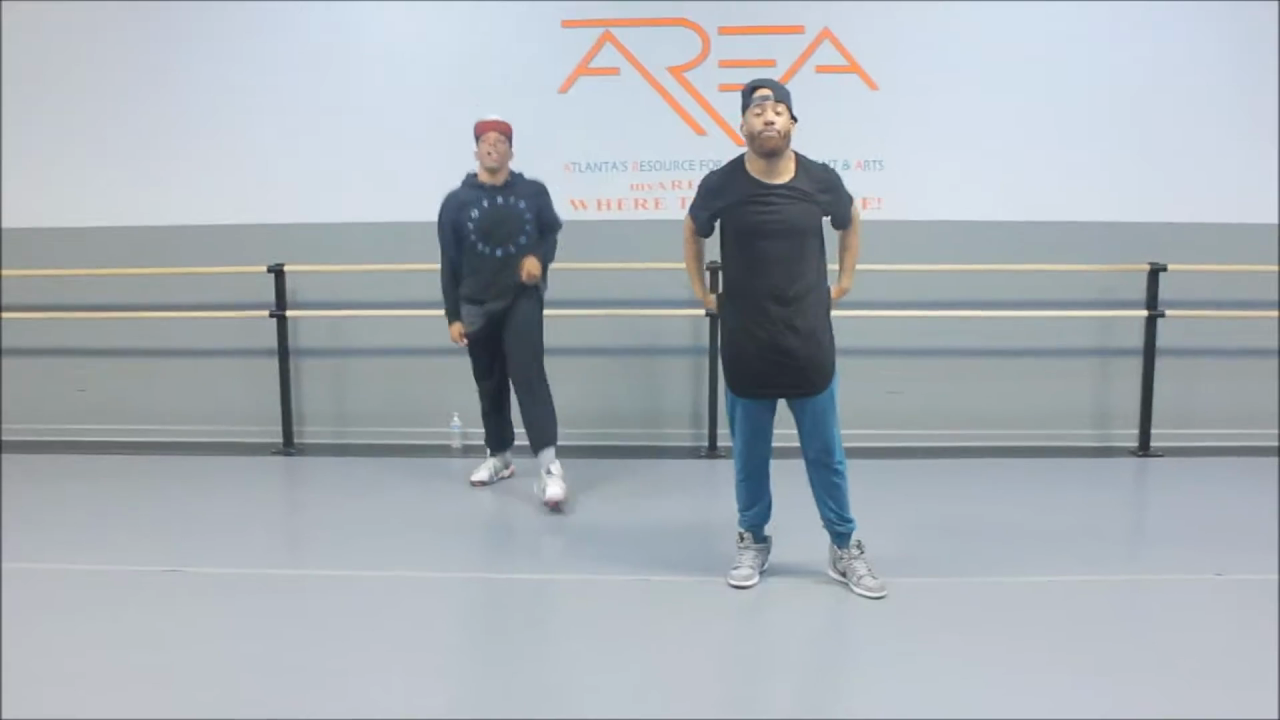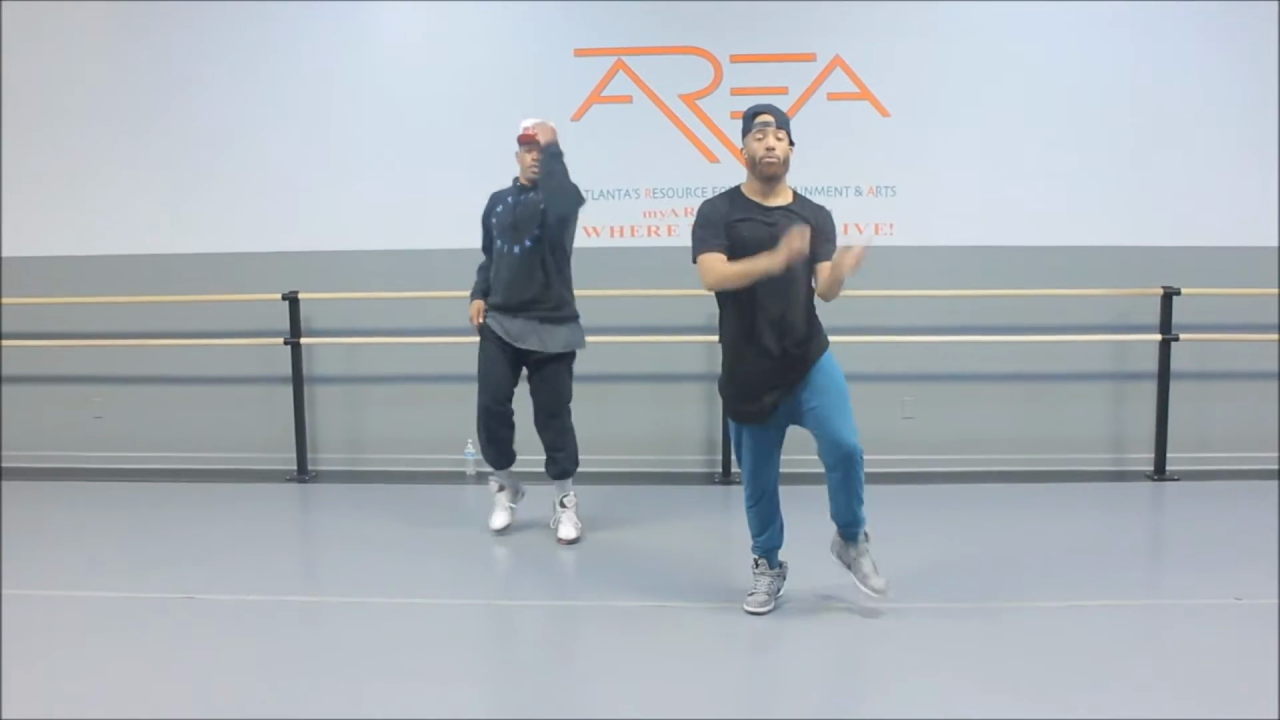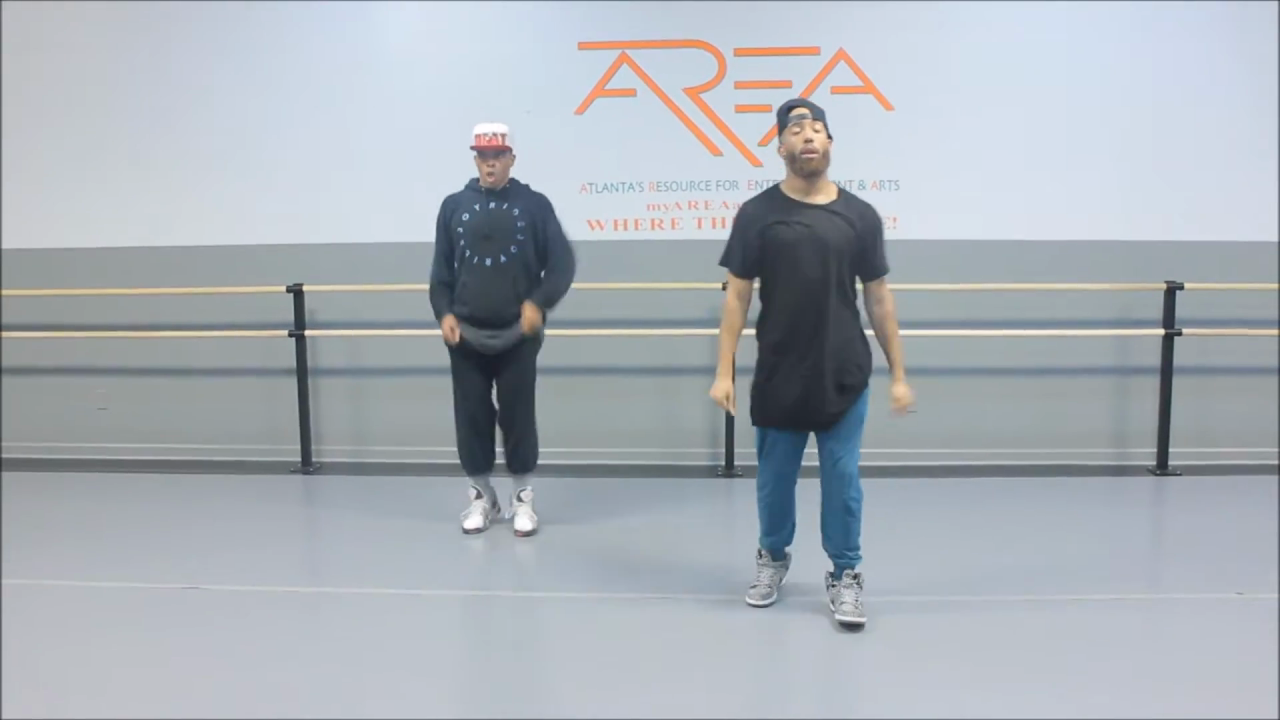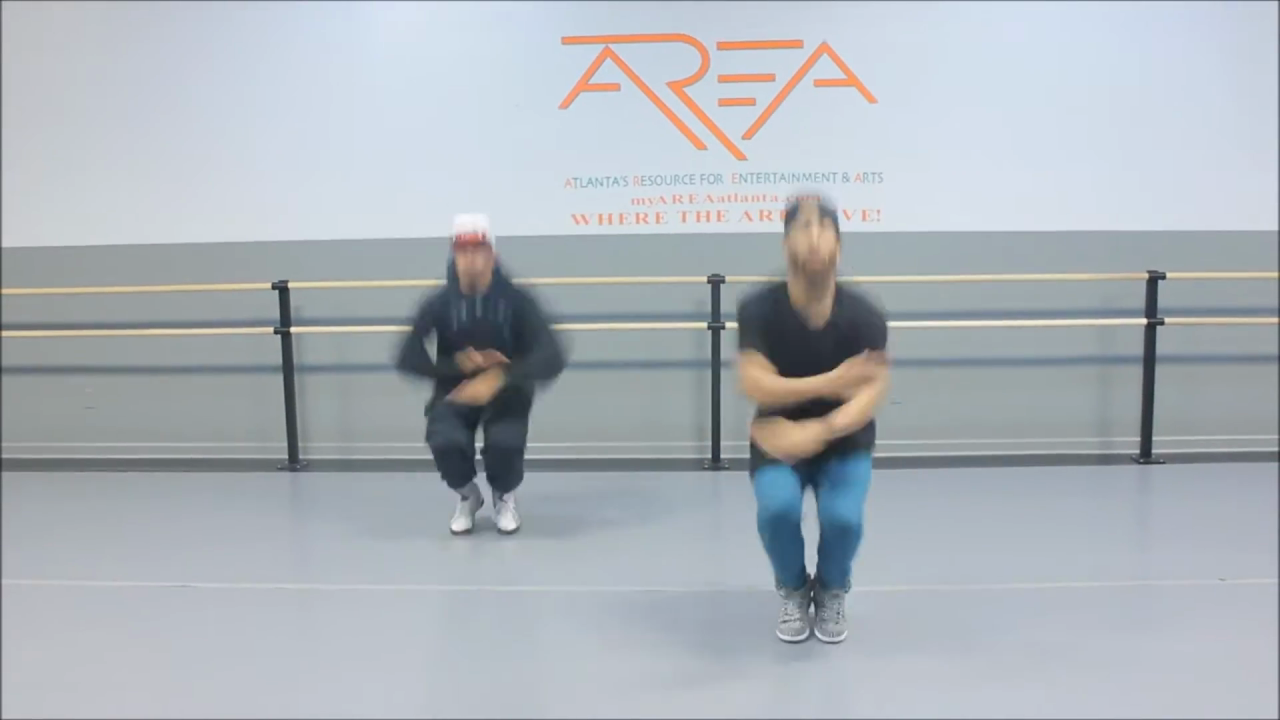
dt=0.7s
person 1, frame 1
left shoulder: (821, 180)
right shoulder: (720, 184)
left elbow: (850, 221)
right elbow: (693, 230)
left wrist: (844, 280)
right wrist: (701, 291)
left hip: (809, 343)
right hip: (746, 346)
left knee: (825, 451)
right knee: (749, 452)
left ankle: (845, 549)
right ankle: (752, 542)
person 1, frame 2
left shoulder: (812, 214)
right shoulder: (718, 211)
left elbow: (827, 289)
right elbow: (713, 276)
left wrist: (842, 267)
right wrist: (775, 260)
left hip: (809, 357)
right hip: (748, 370)
left knee: (845, 449)
right knee: (758, 477)
left ankle: (851, 537)
right ankle: (768, 566)
person 1, frame 3
left shoulder: (861, 215)
right shoulder: (757, 213)
left elbow: (877, 294)
right elbow: (737, 294)
left wrist: (898, 373)
right wrist: (724, 372)
left hip: (845, 373)
right hip: (780, 375)
left knee: (843, 478)
right knee: (776, 476)
left ankle: (844, 576)
right ankle: (773, 558)
person 1, frame 4
left shoulder: (865, 316)
right shoulder: (758, 310)
left elbow: (870, 399)
right elbow: (756, 388)
left wrist: (815, 433)
right wrist: (830, 380)
left hip: (843, 445)
right hip: (779, 446)
left knee: (845, 520)
right knee: (777, 511)
left ankle: (832, 592)
right ankle: (793, 591)
person 2, frame 1
left shoulder: (533, 192)
right shoulder: (457, 202)
left elbow: (552, 231)
right elbow: (450, 265)
left wrist: (540, 258)
right wrist: (454, 317)
left hip: (522, 300)
right hip: (478, 307)
left knee: (528, 377)
right knee: (491, 386)
left ankle: (549, 468)
right ankle: (499, 457)
person 2, frame 2
left shoulder: (562, 196)
right shoulder: (498, 201)
left elbow: (561, 204)
left wrist: (552, 148)
right wrist: (478, 295)
left hip: (550, 324)
right hip: (499, 322)
left knee: (552, 414)
right knee: (492, 406)
left ankle: (565, 501)
right ankle: (506, 486)
person 2, frame 3
left shoulder: (535, 205)
right shoulder: (454, 206)
left elbow: (562, 263)
right elbow: (442, 270)
left wrist: (539, 304)
right wrist: (444, 313)
left hip: (517, 332)
right hip: (468, 333)
left knee: (517, 416)
right knee: (471, 416)
left ankle: (522, 497)
right ankle: (481, 495)
person 2, frame 4
left shoulder: (518, 301)
right shoulder: (438, 305)
left elbow: (551, 358)
right elbow: (408, 360)
left wrist: (499, 378)
right wrist: (458, 364)
left hip: (506, 397)
right hip: (457, 396)
left knee: (504, 443)
right knee: (446, 444)
left ankle: (505, 495)
right ankle: (466, 495)
